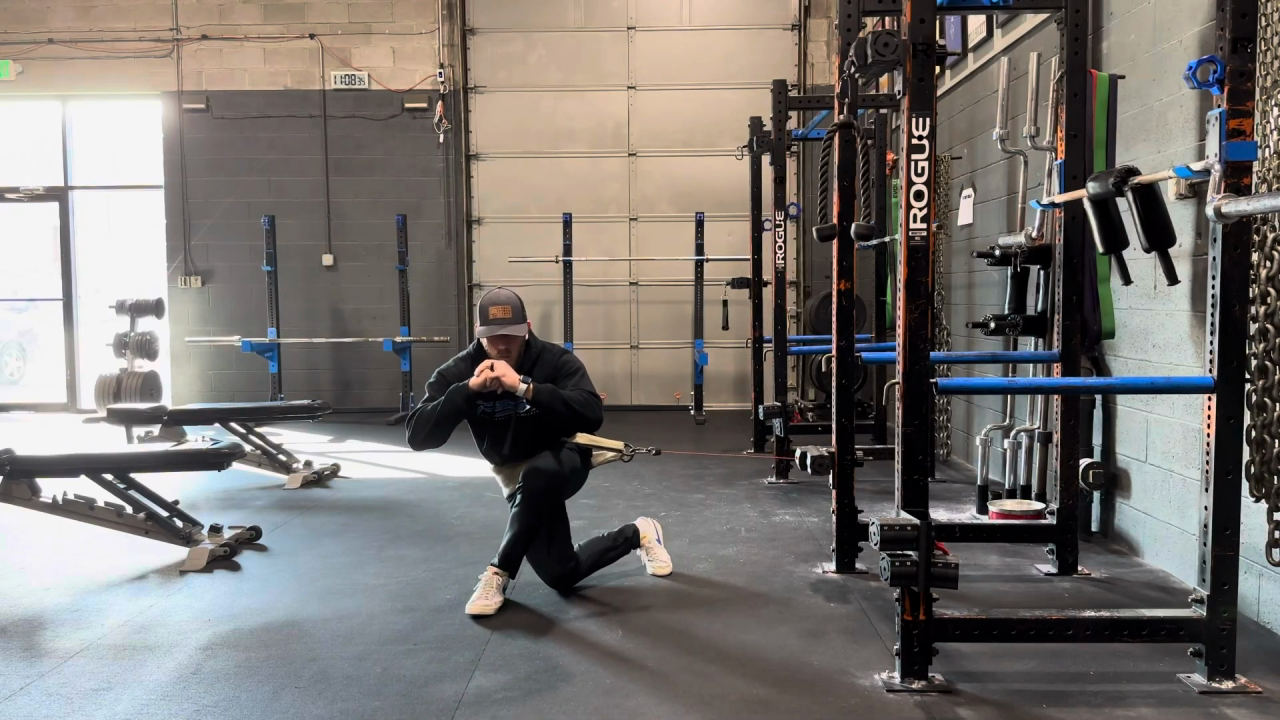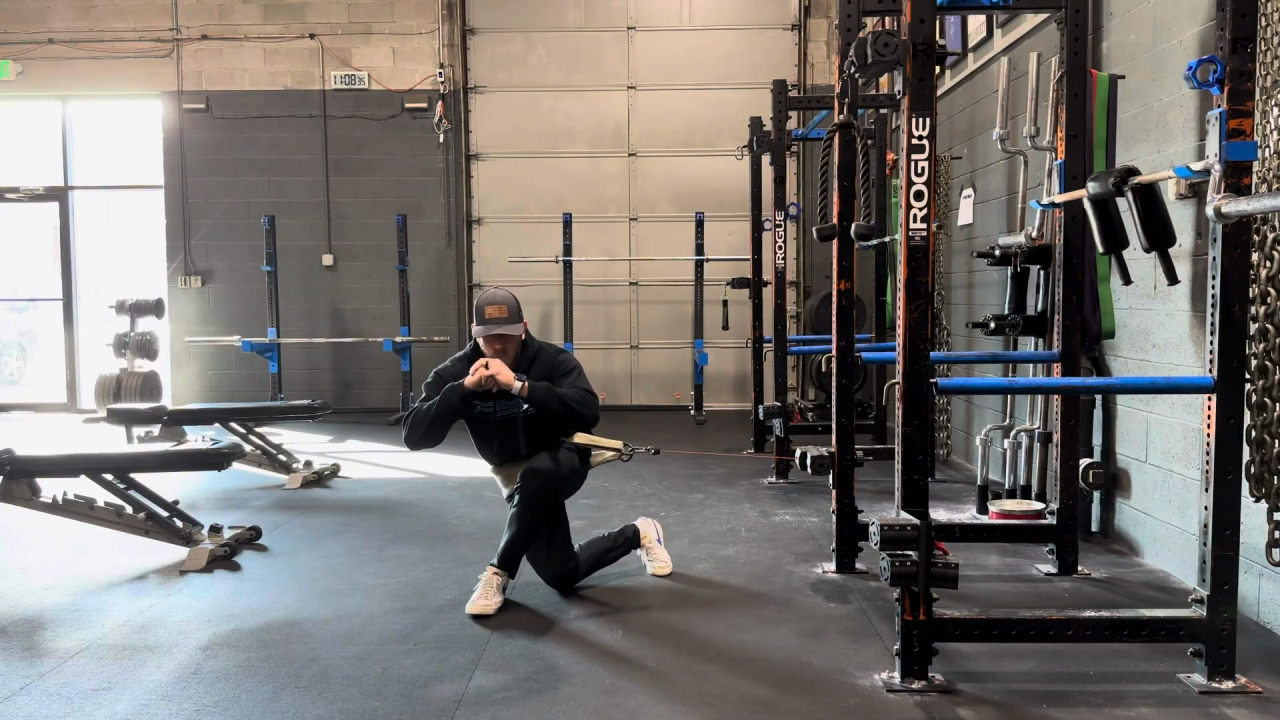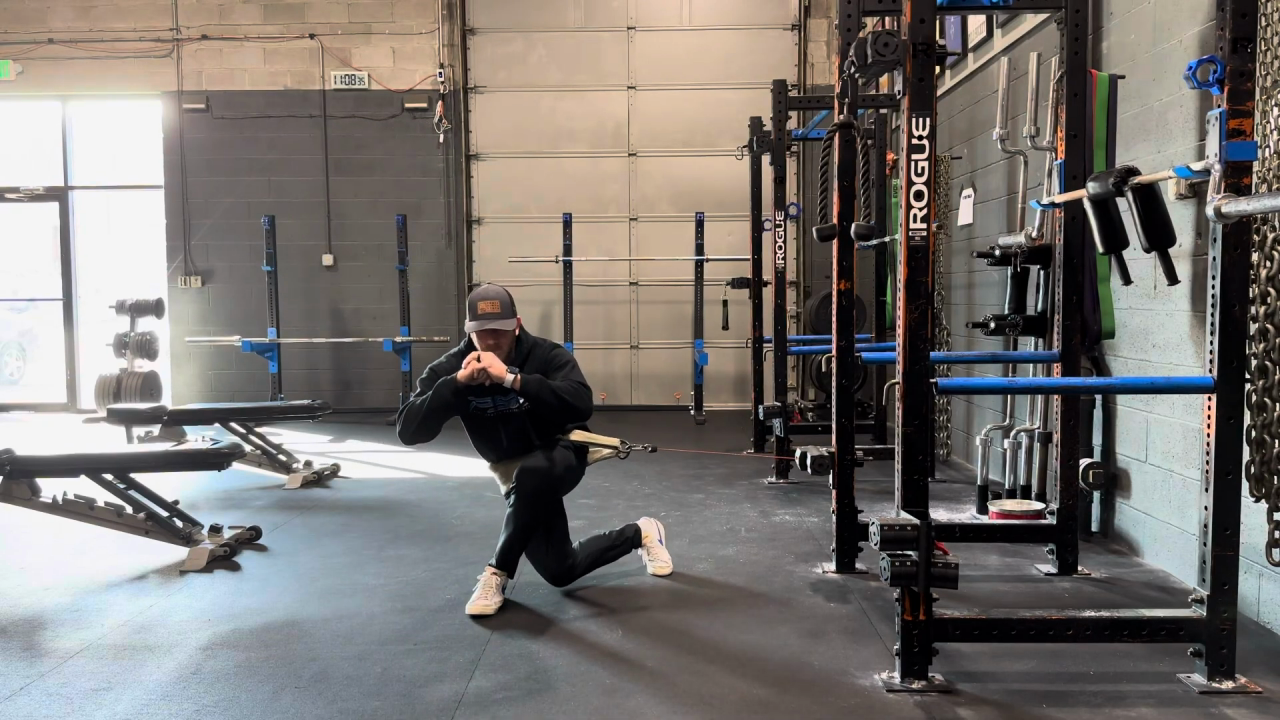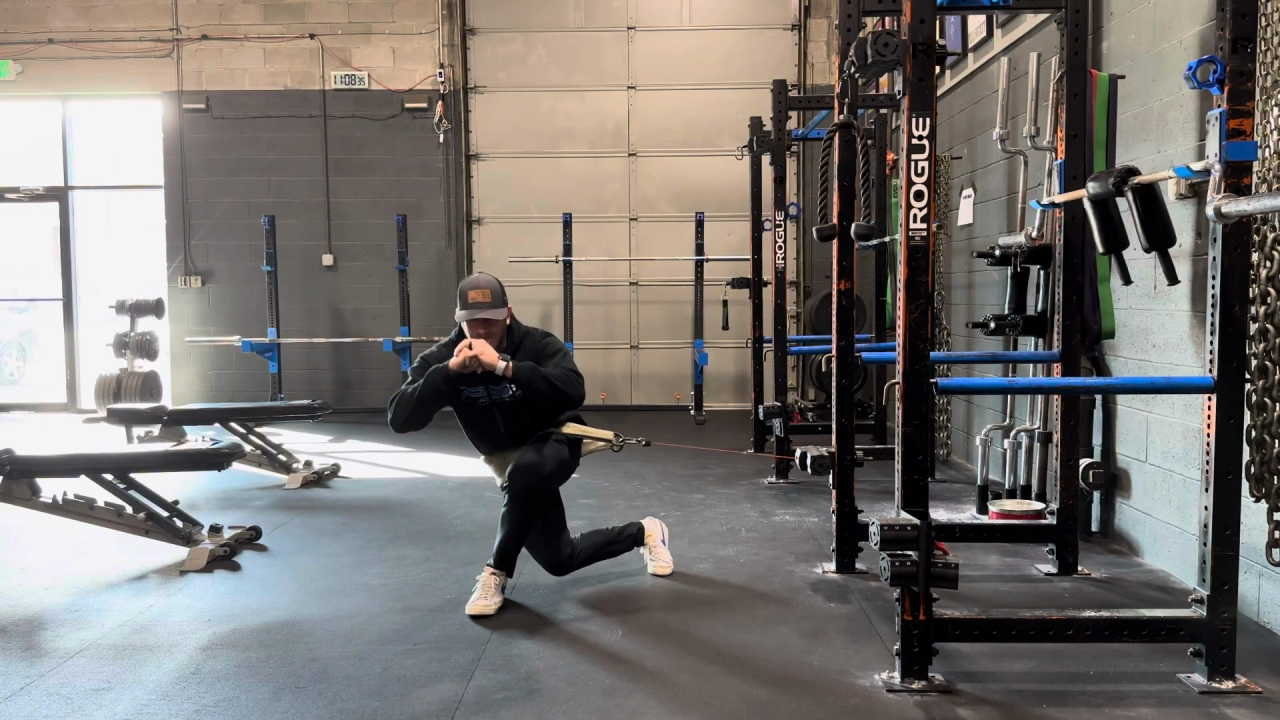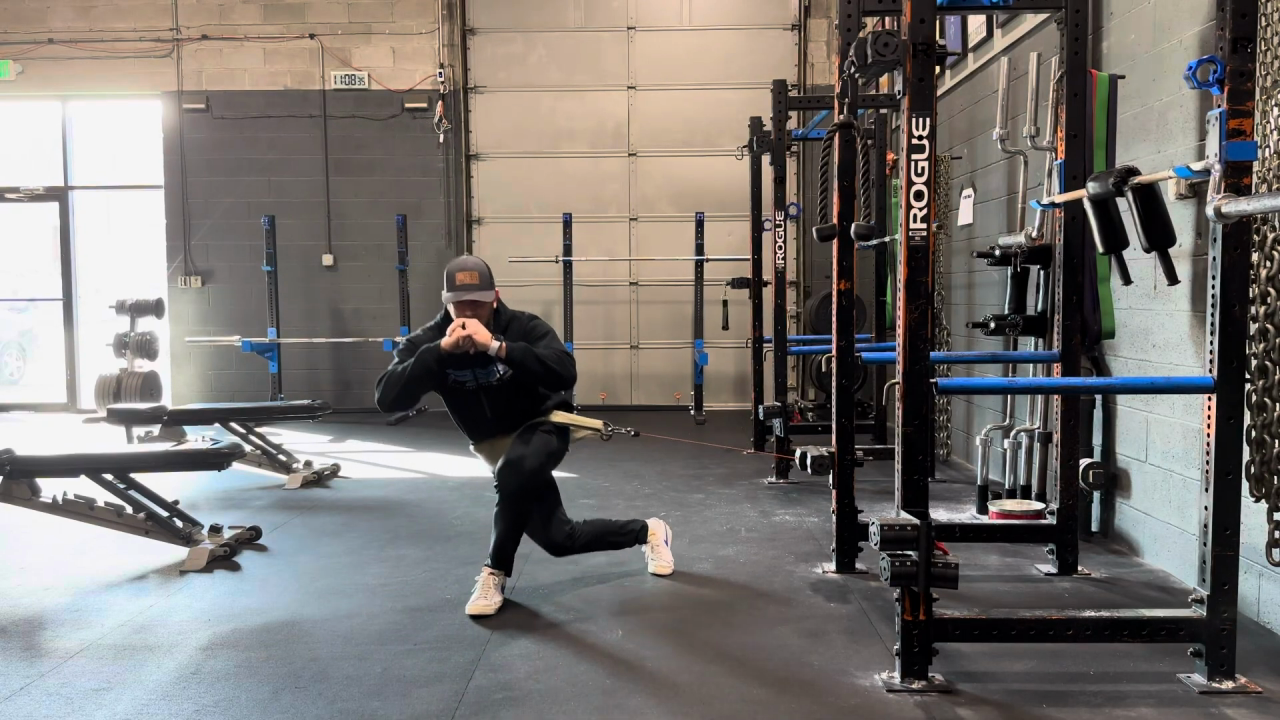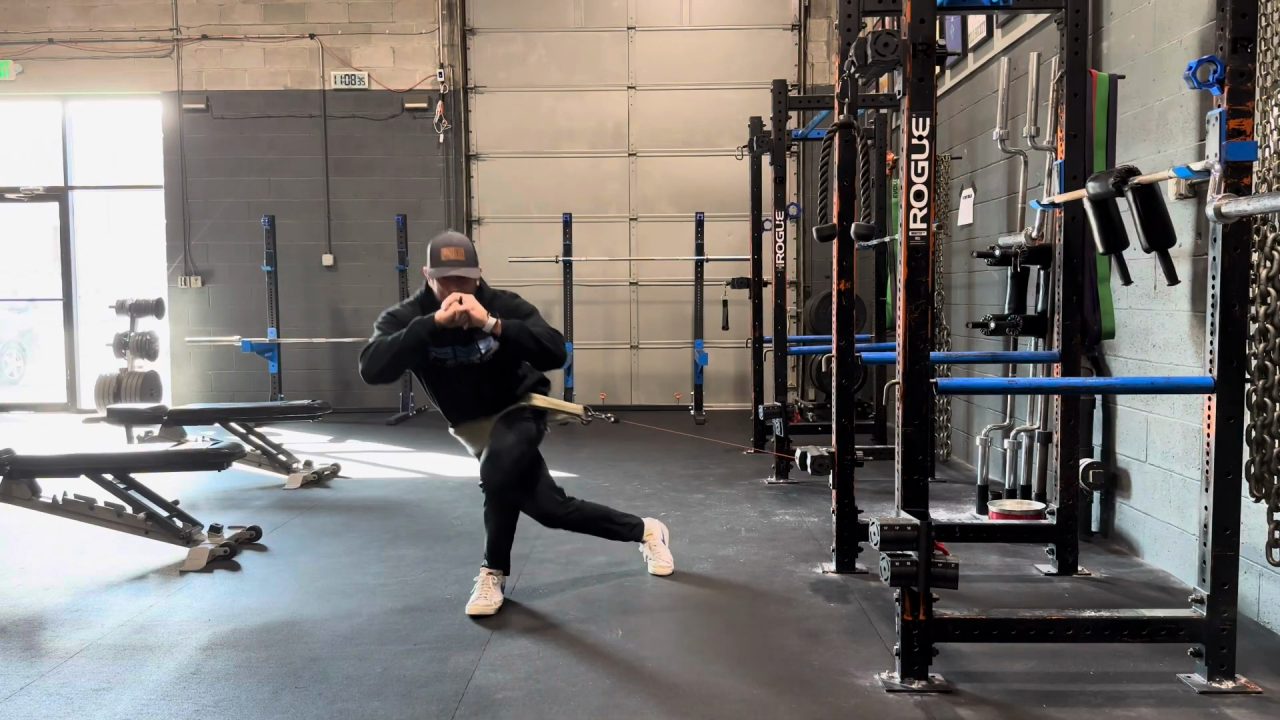
dt=0.1s
person 1, frame 1
left shoulder: (556, 360)
right shoulder: (457, 373)
left elbow: (591, 416)
right elbow: (418, 437)
left wrist: (523, 387)
right wrist: (468, 390)
left hip: (564, 457)
right hip: (516, 476)
left knee: (538, 478)
right knee: (562, 575)
left ankle: (498, 573)
right ankle: (637, 533)
person 1, frame 2
left shoulder: (553, 360)
right shoulder: (454, 373)
left elbow: (587, 414)
right elbow: (414, 436)
left wrist: (518, 385)
right wrist: (463, 389)
left hip: (562, 457)
right hip: (515, 476)
left knee: (536, 479)
right knee: (562, 576)
left ankle: (498, 574)
right ankle: (638, 534)
person 1, frame 3
left shoulder: (546, 355)
right shoulder: (448, 369)
left elbow: (580, 406)
right elbow: (409, 431)
left wrist: (510, 378)
right wrist: (456, 383)
left hip: (560, 450)
right hip: (513, 471)
left knee: (531, 478)
right knee: (560, 571)
left ankle: (498, 574)
right ankle: (641, 533)
person 1, frame 4
left shoulder: (538, 344)
right shoulder: (440, 359)
left elbow: (572, 393)
right elbow: (400, 420)
left wrist: (503, 366)
right wrist: (448, 371)
left hip: (554, 444)
right hip: (507, 462)
left knee: (524, 475)
right knee: (559, 560)
left ankle: (496, 574)
right ankle: (643, 533)
person 1, frame 5
left shoulder: (521, 326)
right shoulder: (425, 343)
left elbow: (564, 375)
right elbow: (387, 398)
left wrist: (497, 347)
right wrist: (440, 350)
left hip: (540, 427)
right hip: (495, 446)
left knee: (514, 475)
right knee: (558, 539)
left ankle: (495, 575)
right ankle: (647, 532)
person 1, frame 6
left shoulder: (504, 306)
right shoulder: (406, 317)
left elbow: (555, 353)
right elbow: (372, 370)
left wrist: (492, 324)
right wrist: (432, 323)
left hip: (519, 410)
right hip: (474, 429)
left knee: (498, 471)
right knee: (552, 508)
left ankle: (493, 573)
right ankle: (643, 530)
